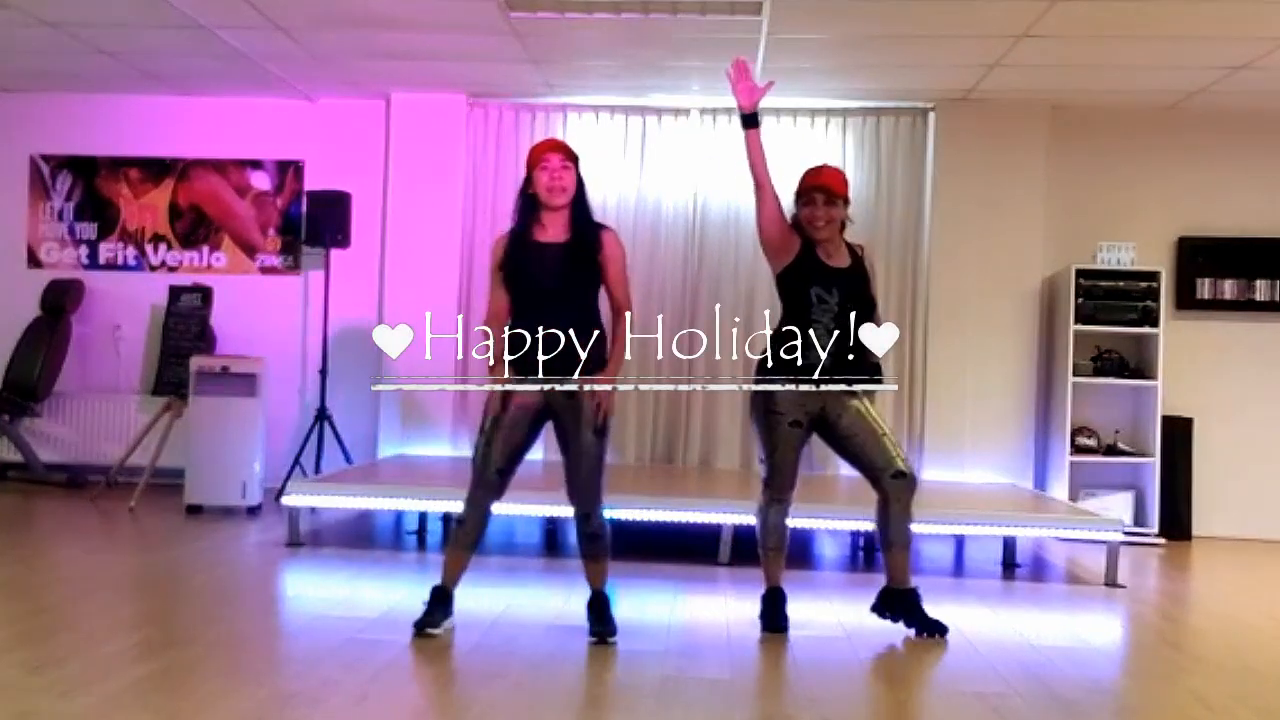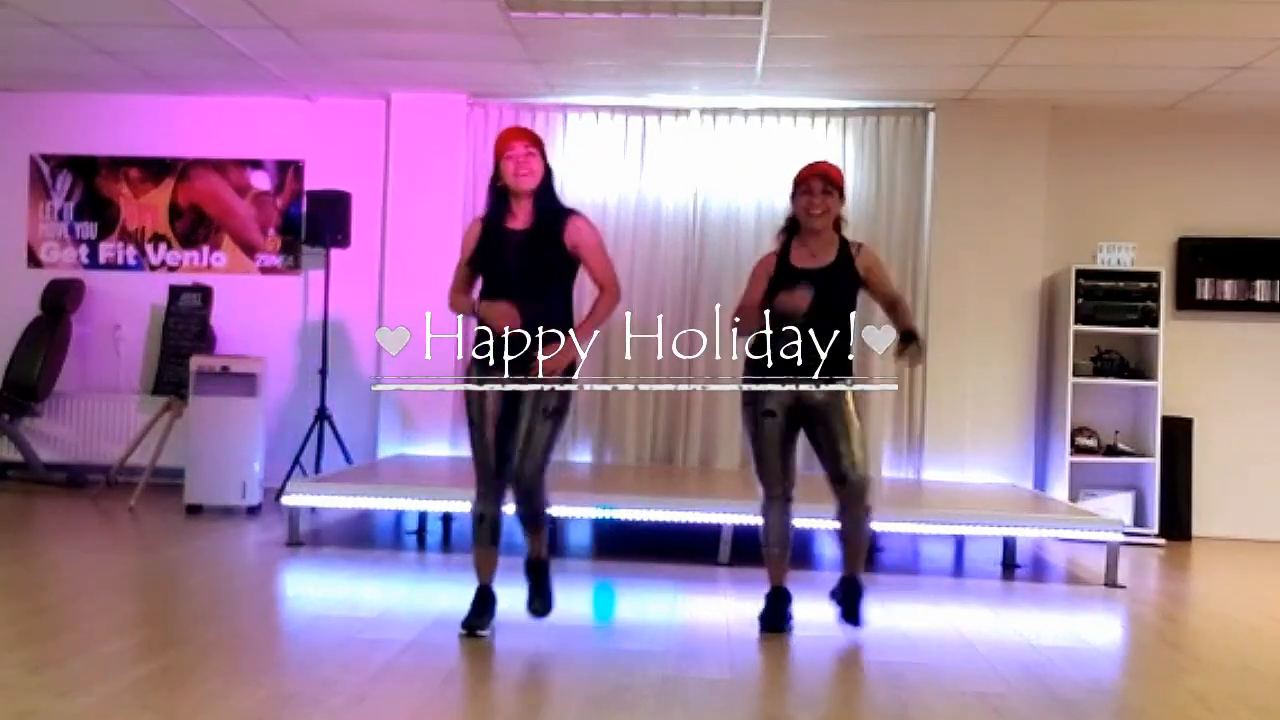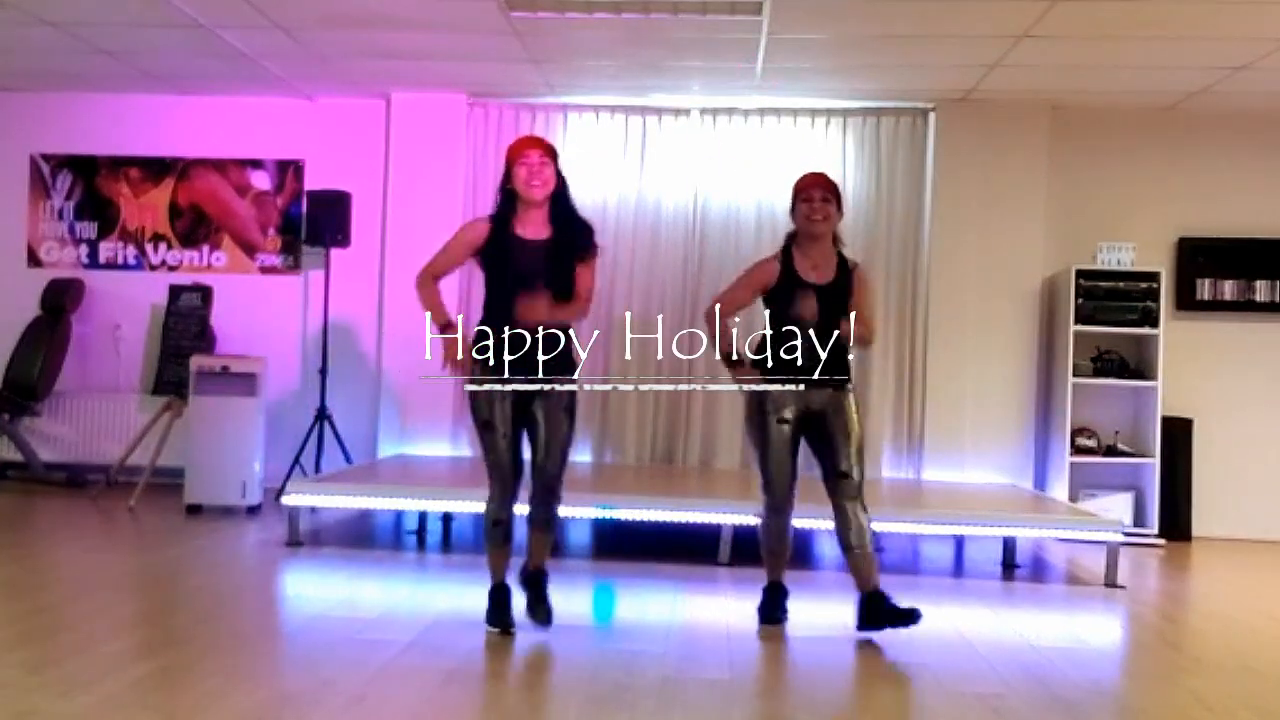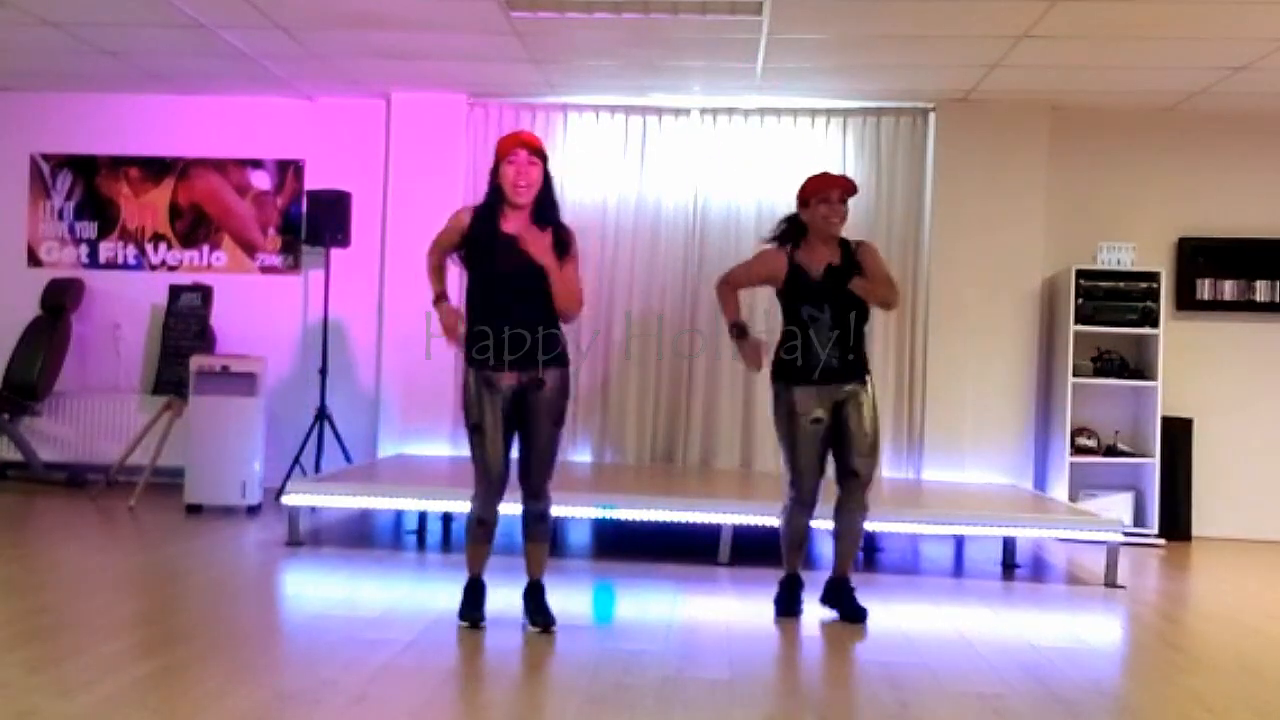
dt=0.7s
person 1, frame 1
left shoulder: (602, 241)
right shoulder: (511, 243)
left elbow: (621, 311)
right elbow: (498, 316)
left wrist: (611, 374)
right wrist: (500, 376)
left hip: (585, 384)
right hip: (525, 380)
left knee: (586, 500)
right knee: (483, 487)
left ankle: (598, 601)
right ankle: (443, 596)
person 1, frame 2
left shoulder: (571, 226)
right shoulder: (482, 229)
left elbow: (610, 291)
right elbow: (457, 295)
left wrist: (571, 345)
right wrist: (483, 309)
left hip: (549, 369)
right hip: (490, 369)
left knee: (525, 475)
right knee: (489, 483)
left ankle: (538, 562)
right ankle: (484, 594)
person 1, frame 3
left shoulder: (577, 235)
right shoulder: (483, 230)
left elbow: (583, 302)
right elbow: (427, 280)
left wrist: (555, 313)
right wrist: (449, 332)
left hip: (553, 369)
right hip: (495, 370)
left knee: (549, 478)
right knee: (501, 483)
left ankle: (536, 572)
right ankle: (498, 588)
person 1, frame 4
left shoulder: (559, 236)
right shoulder: (470, 221)
left elbow: (571, 309)
right elbow: (436, 255)
left wrist: (546, 261)
right wrist: (442, 304)
left hip: (546, 370)
right hip: (486, 371)
left knee: (535, 485)
right knee: (491, 482)
left ankle: (535, 589)
right ankle: (474, 582)
person 2, frame 1
left shoulder: (860, 258)
right shoulder: (787, 249)
left elbow: (872, 324)
right elbow: (761, 183)
left wrist: (870, 375)
right wrist: (749, 115)
left hip: (843, 392)
right hip: (785, 388)
left knee: (897, 480)
right knee: (778, 492)
left ankle: (899, 594)
right ankle: (773, 596)
person 2, frame 2
left shoulder: (858, 257)
right shoulder: (772, 263)
left elbow: (892, 300)
right elbow: (742, 324)
left wrist: (908, 335)
right wrist: (779, 307)
left hip: (829, 387)
right hip: (770, 385)
left knee: (852, 481)
right knee: (776, 492)
left ankle: (851, 582)
right ankle: (777, 595)
person 2, frame 3
left shoulder: (852, 275)
right shoulder: (772, 268)
left elbow: (864, 336)
right elbow: (717, 311)
left wrist: (826, 322)
right wrist: (732, 360)
left hip: (832, 392)
right hip: (774, 390)
left knee: (848, 490)
right knee: (778, 497)
left ankle: (872, 601)
right ankle: (774, 590)
person 2, frame 4
left shoulder: (861, 255)
right shoulder: (780, 260)
left elbow: (890, 298)
right elbow: (726, 285)
left wrist: (832, 275)
right wrist: (741, 335)
left hip: (853, 387)
right hip: (798, 388)
left knee: (857, 481)
right knee: (805, 490)
left ankle: (839, 583)
right ankle: (791, 579)
